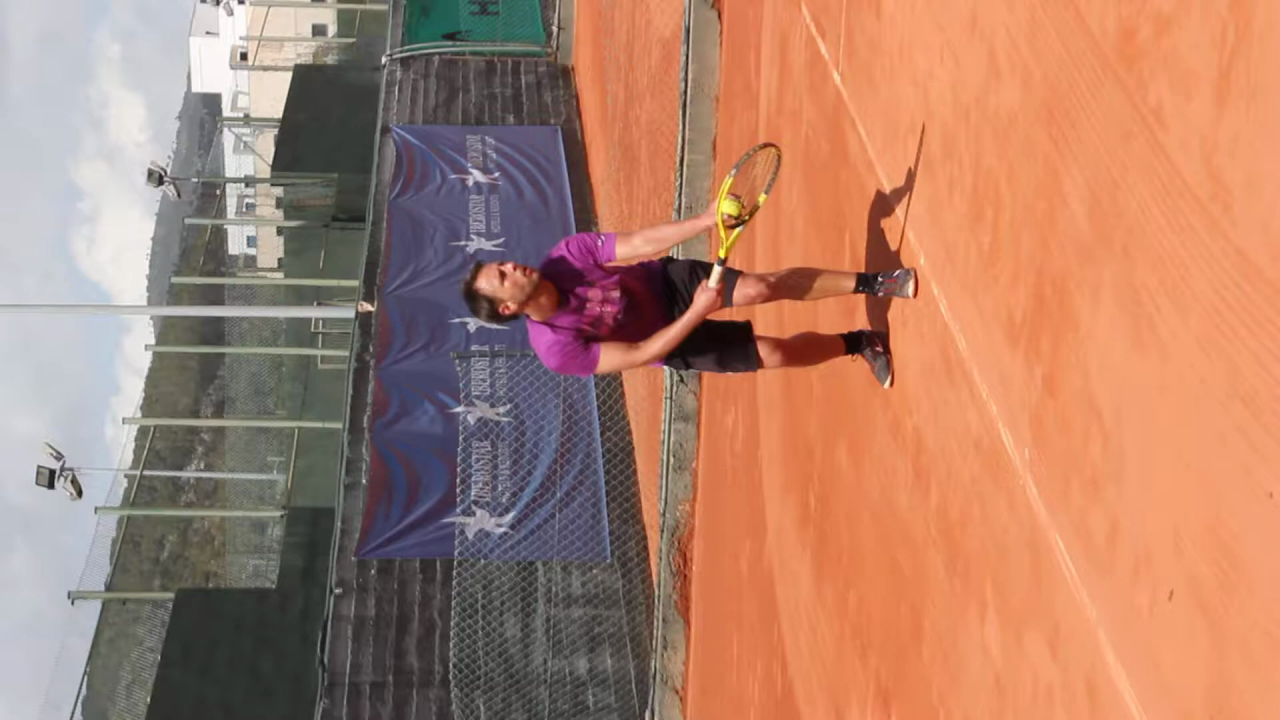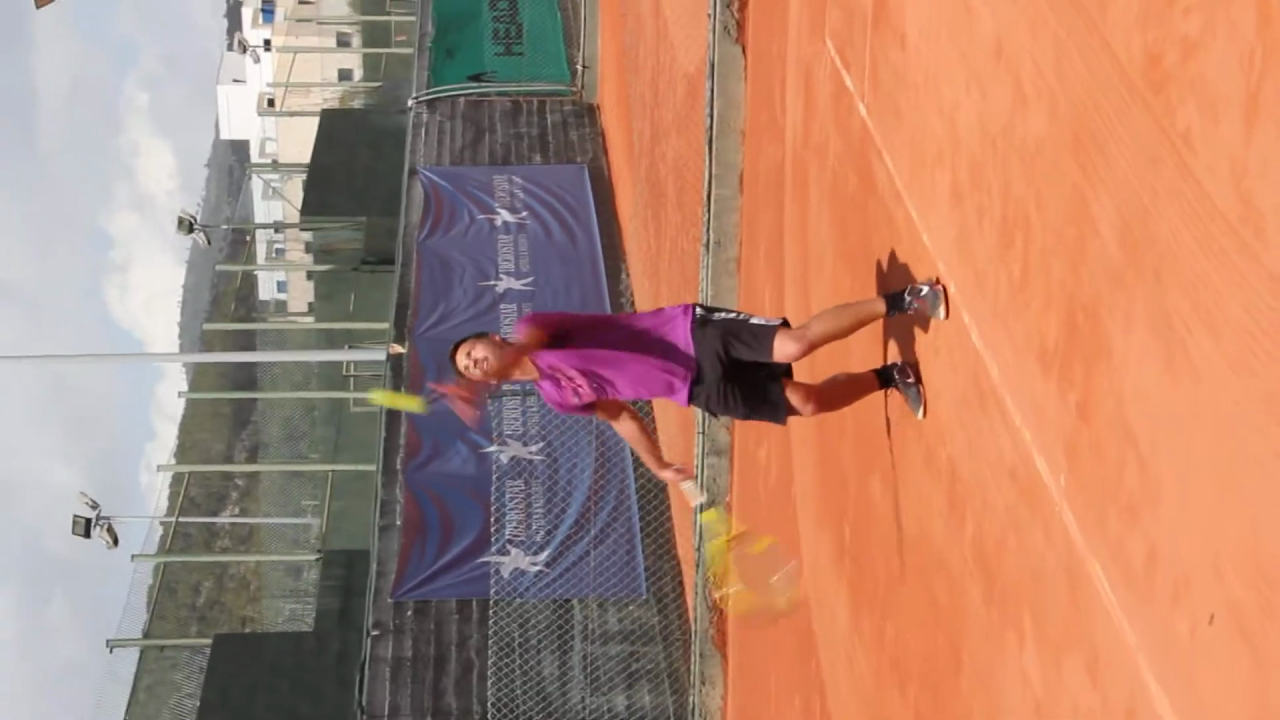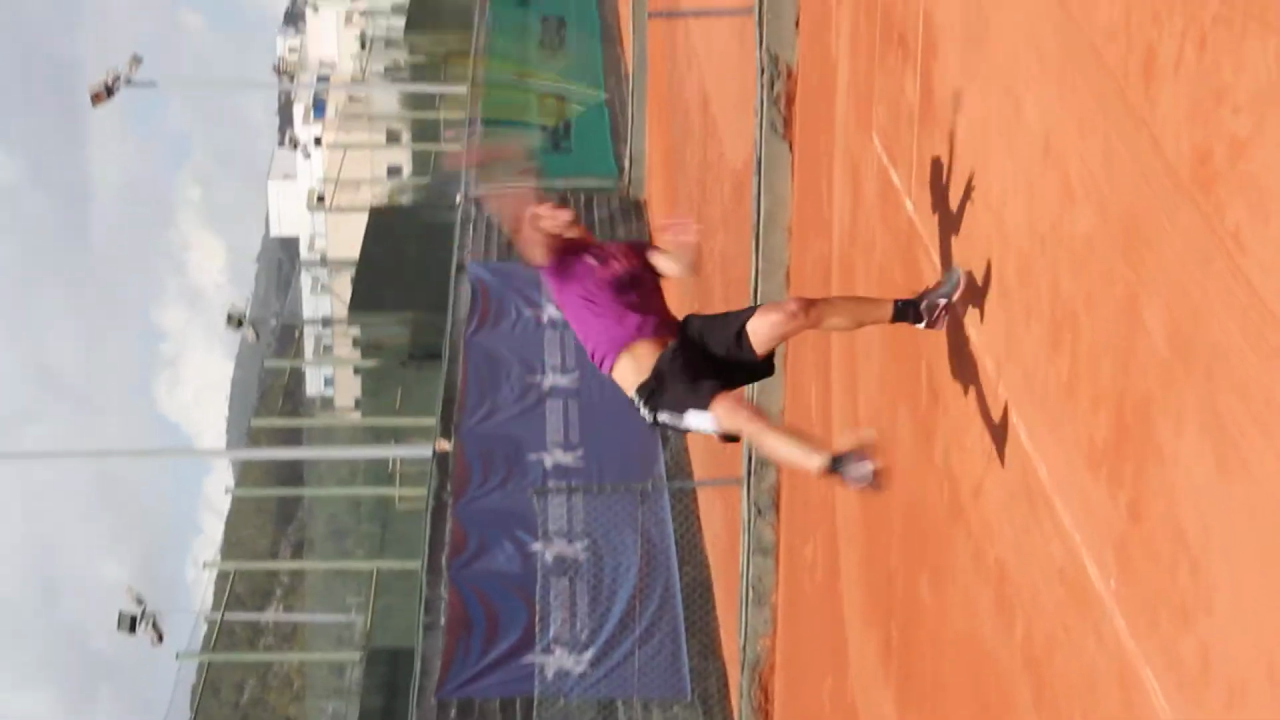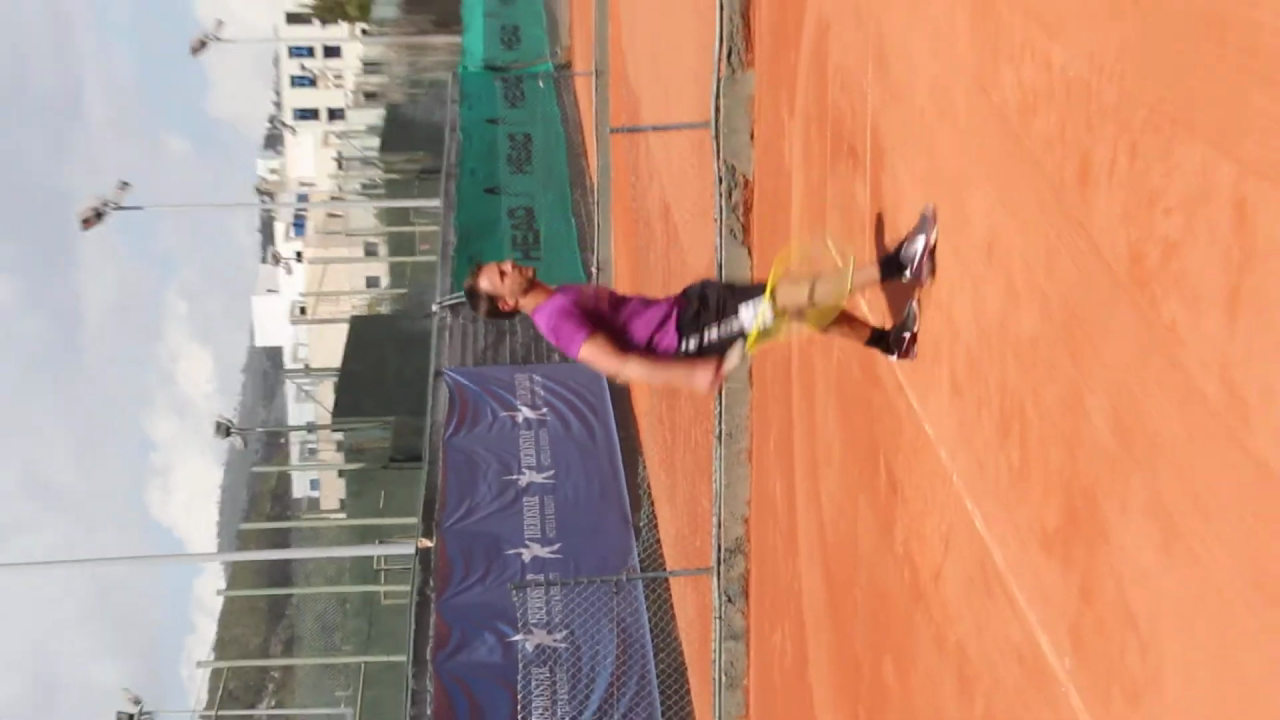
dt=1s
person 1, frame 1
left shoulder: (567, 256)
right shoulder: (555, 349)
left elbow: (643, 242)
right elbow: (639, 355)
left wrist: (711, 217)
right wrist: (696, 314)
left hip: (670, 282)
right hip: (673, 346)
left knee: (755, 288)
right knee: (773, 354)
left ankle: (873, 282)
right ankle: (859, 343)
person 1, frame 2
left shoulder: (534, 333)
right shoulder: (557, 398)
left elbow: (523, 344)
right elbow: (624, 417)
left wrist: (480, 368)
right wrist: (661, 466)
left hip: (692, 333)
right hip: (699, 389)
left knee: (791, 342)
right knee: (803, 401)
left ankle: (902, 301)
right ankle: (893, 376)
person 1, frame 3
left shoulder: (626, 255)
right shoulder: (558, 266)
left elbow: (683, 265)
right elbow: (525, 236)
left wrist: (681, 248)
left hip: (692, 341)
right hip: (656, 387)
left knee: (790, 313)
right knee: (739, 415)
left ankle: (922, 309)
right ankle: (840, 466)
person 1, frame 4
left shoulder: (561, 297)
right shoulder: (556, 323)
right elbow: (617, 365)
right wrist: (690, 374)
left hip: (684, 309)
right hip: (685, 343)
left knee: (800, 297)
right knee: (795, 293)
left ankle: (889, 341)
right ankle: (900, 266)
